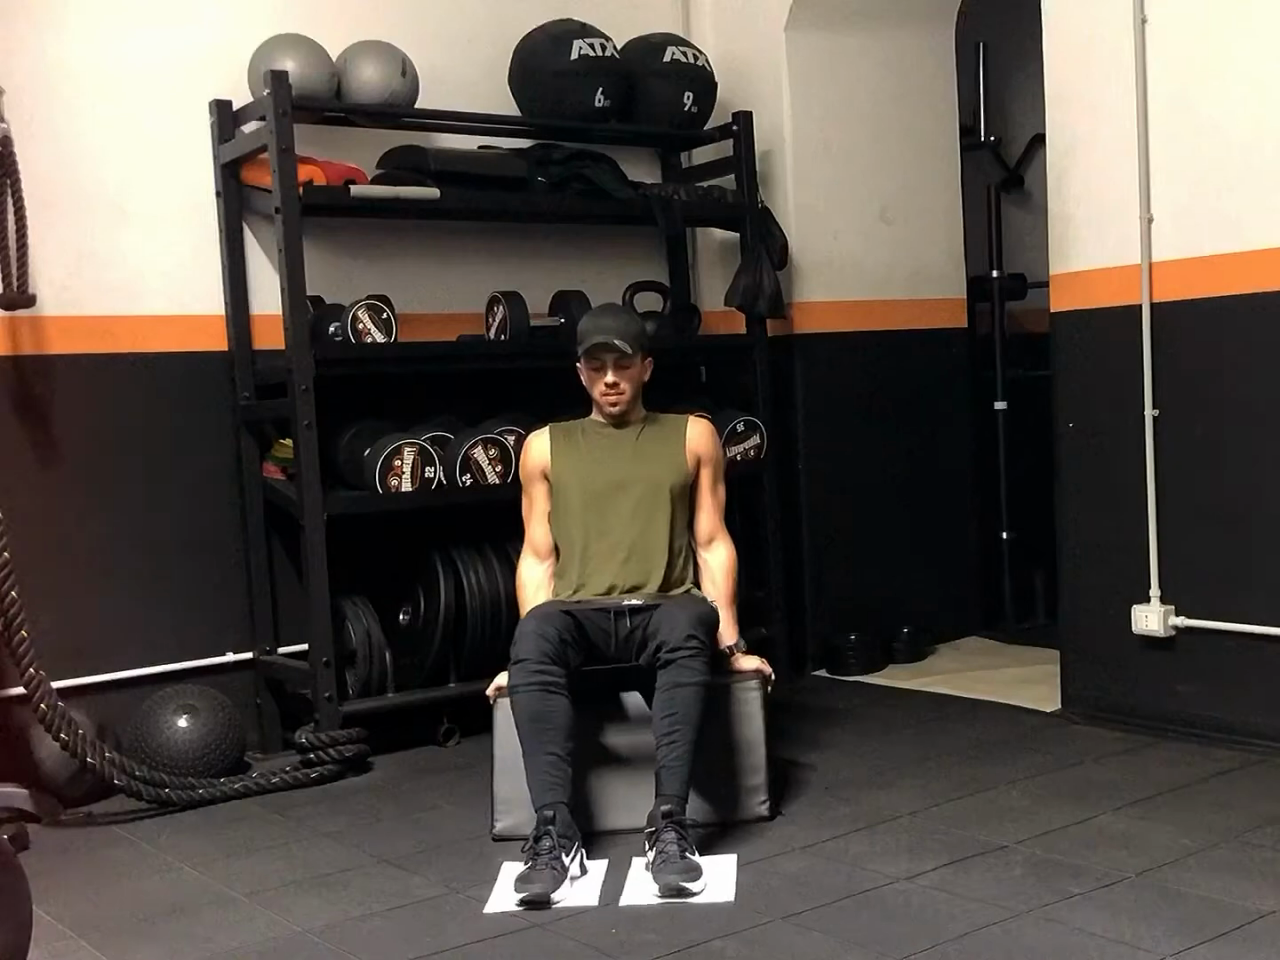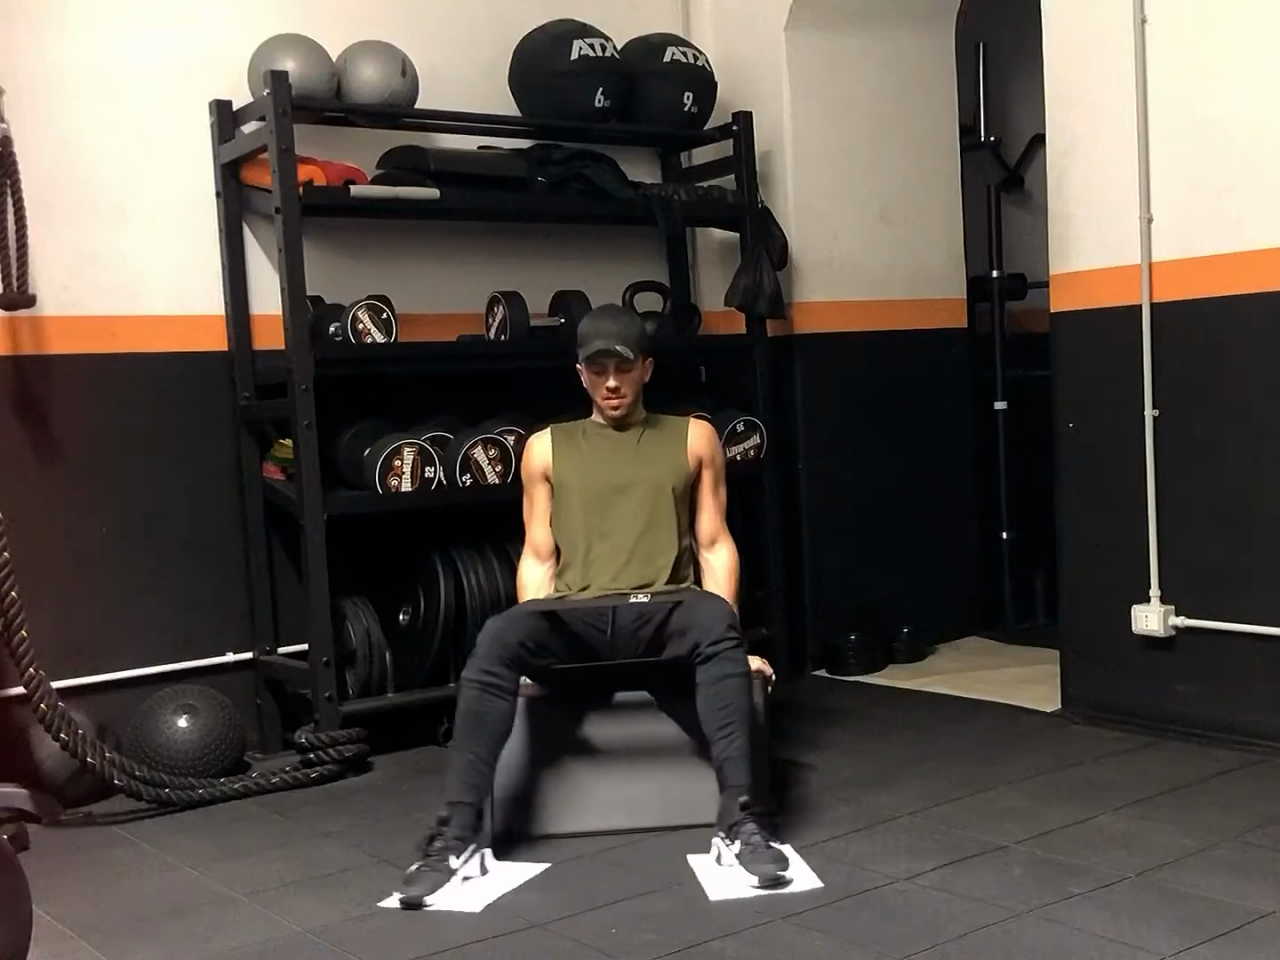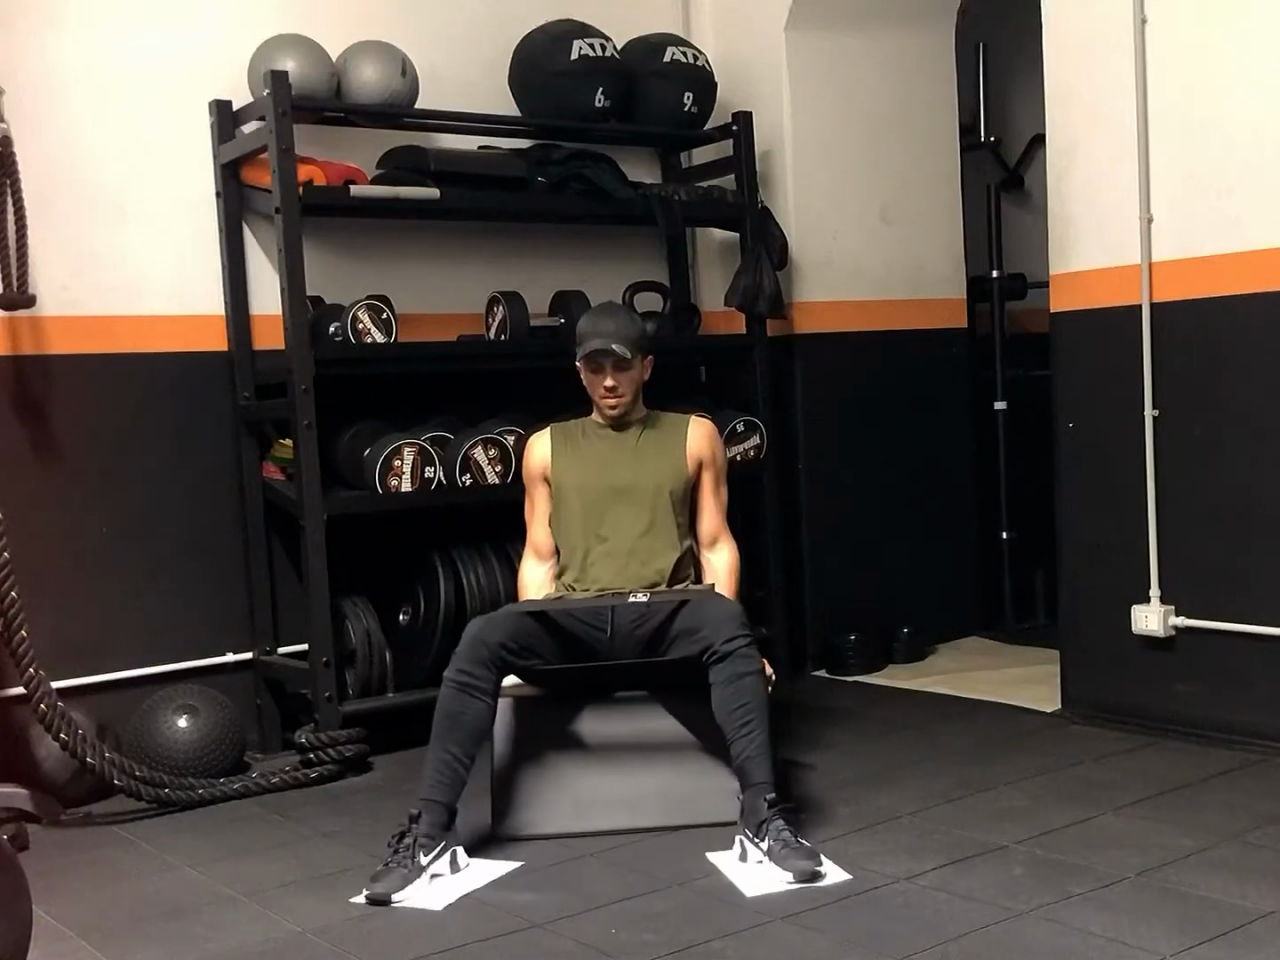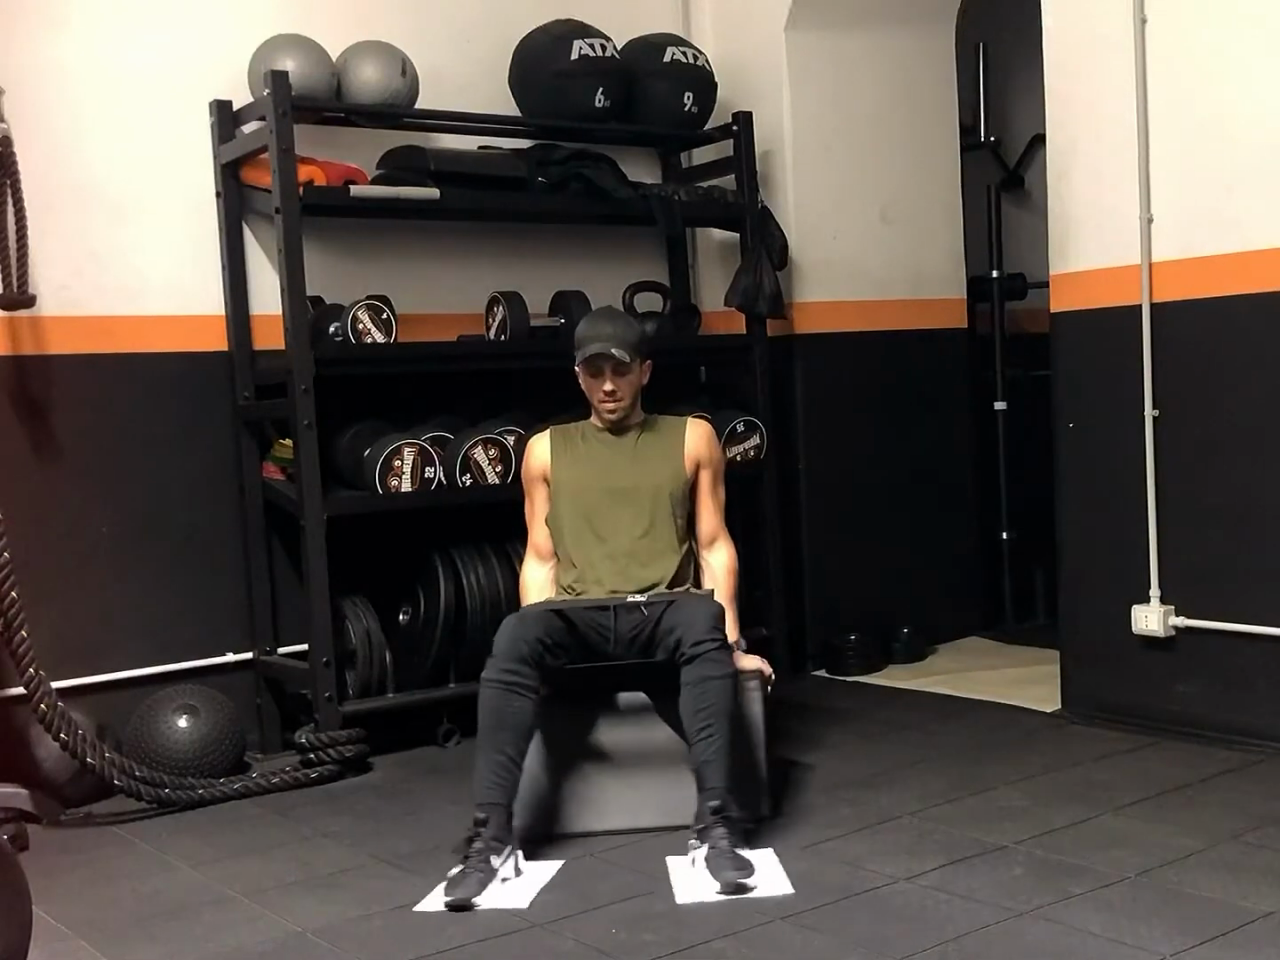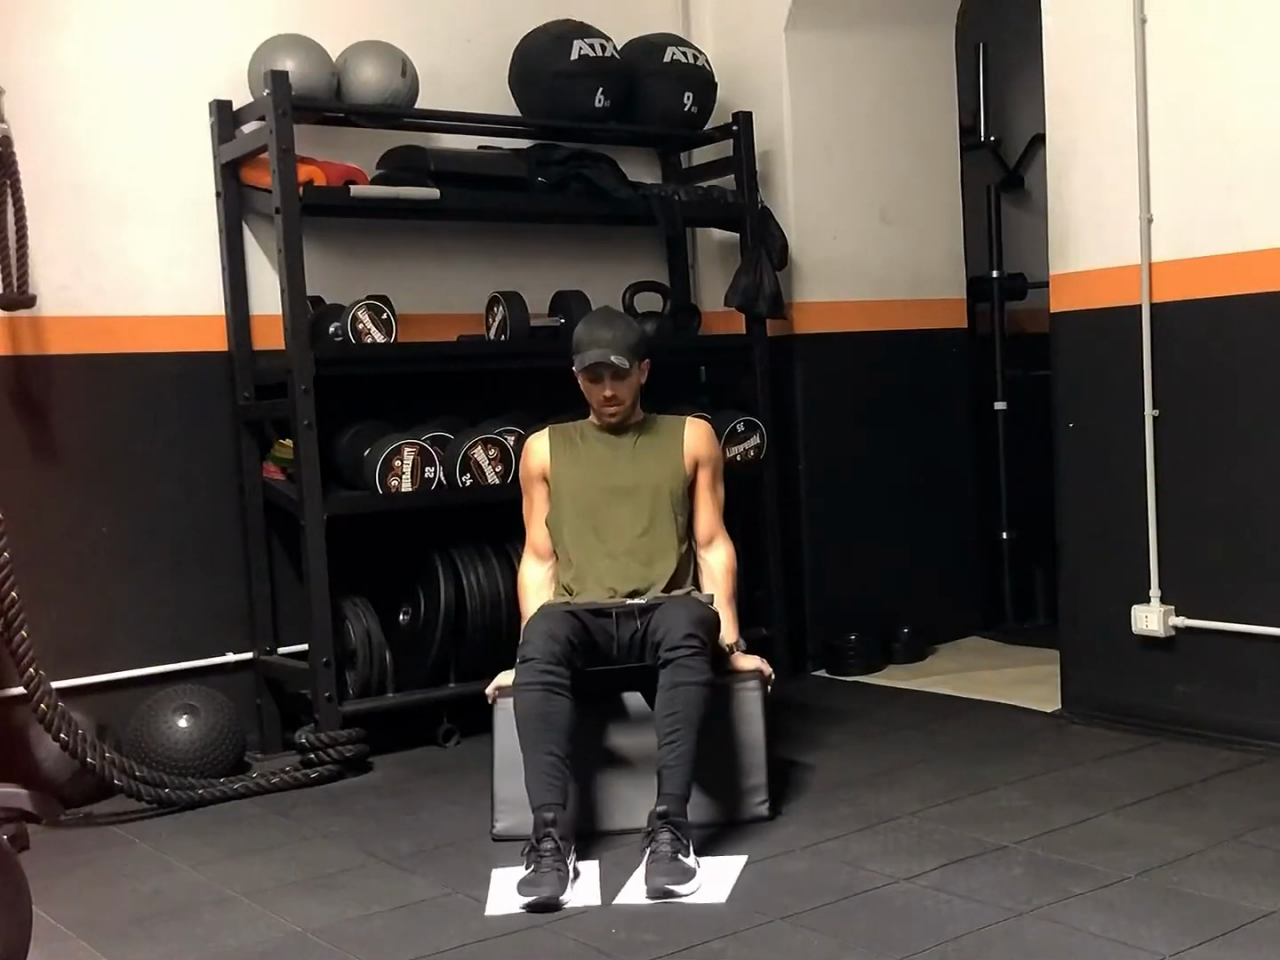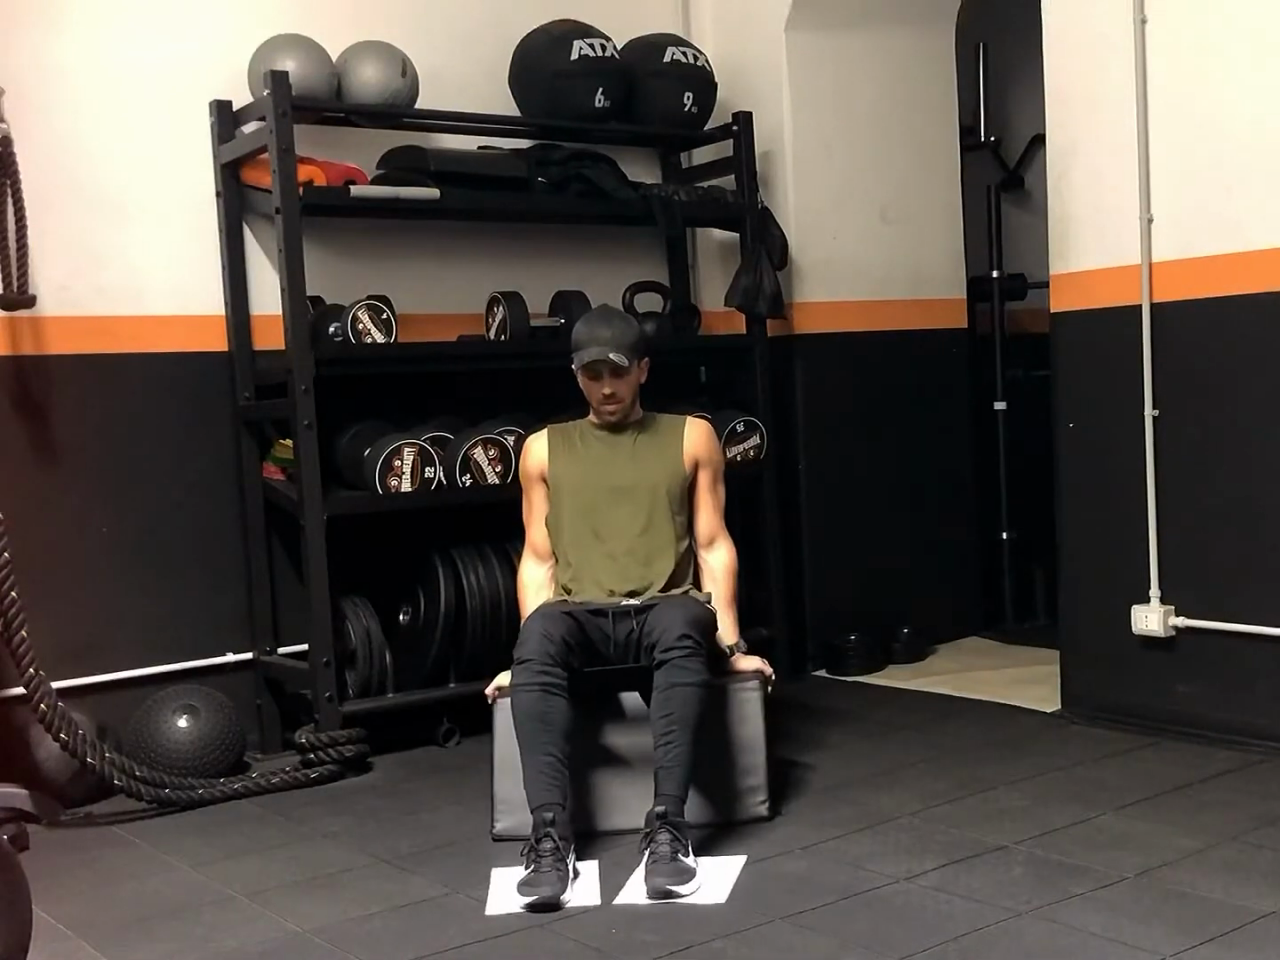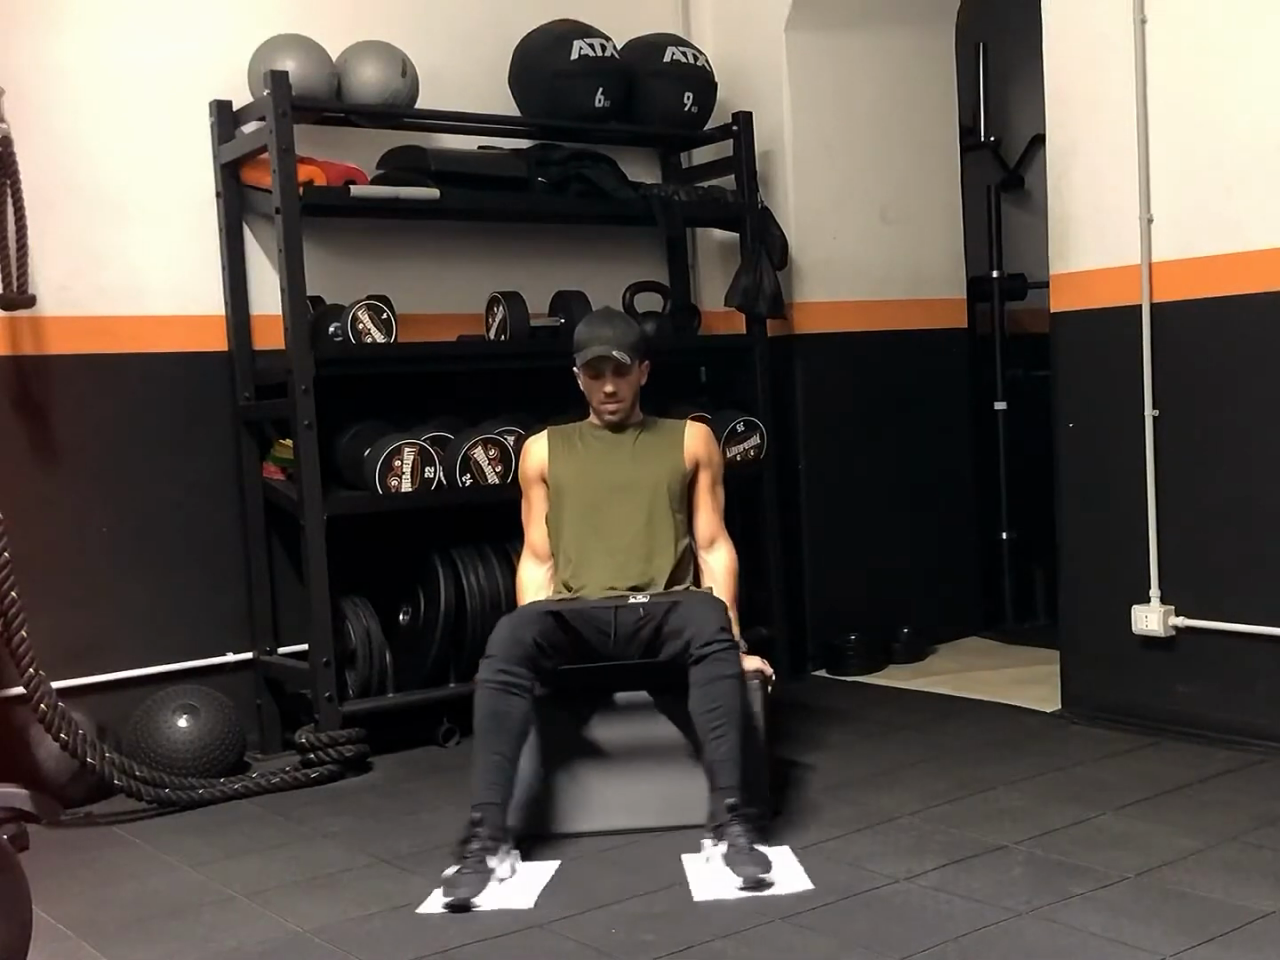
dt=0.4s
person 1, frame 1
left shoulder: (693, 435)
right shoulder: (544, 446)
left elbow: (712, 544)
right elbow: (538, 557)
left wrist: (731, 641)
right wrist: (533, 649)
left hip: (664, 613)
right hip: (581, 617)
left knee: (689, 627)
right knee: (534, 636)
left ankle: (668, 824)
right ankle: (554, 834)
person 1, frame 2
left shoulder: (693, 437)
right shoulder: (546, 448)
left elbow: (715, 545)
right elbow: (539, 557)
left wrist: (725, 637)
right wrist: (530, 648)
left hip: (664, 610)
right hip: (580, 615)
left knee: (715, 621)
right knee: (497, 640)
left ankle: (739, 819)
right ankle: (455, 833)
person 1, frame 3
left shoulder: (695, 436)
right shoulder: (546, 447)
left elbow: (716, 545)
right elbow: (540, 558)
left wrist: (725, 634)
right wrist: (528, 646)
left hip: (665, 610)
right hip: (577, 616)
left knee: (728, 623)
right knee: (481, 641)
left ankle: (762, 815)
right ankle: (429, 832)
person 1, frame 4
left shoulder: (693, 437)
right shoulder: (546, 449)
left elbow: (713, 546)
right elbow: (541, 559)
left wrist: (731, 641)
right wrist: (529, 648)
left hip: (664, 607)
right hip: (581, 615)
left knee: (698, 619)
right knee: (515, 635)
left ankle: (716, 819)
right ankle: (491, 834)
person 1, frame 5
left shoulder: (692, 437)
right shoulder: (545, 448)
left elbow: (712, 545)
right elbow: (539, 559)
left wrist: (732, 641)
right wrist: (529, 652)
left hip: (666, 612)
right hip: (583, 618)
left knee: (690, 629)
right knee: (544, 638)
left ankle: (668, 826)
right ankle: (550, 835)
person 1, frame 6
left shoulder: (692, 437)
right shoulder: (543, 448)
left elbow: (713, 546)
right elbow: (539, 560)
left wrist: (731, 644)
right wrist: (532, 650)
left hip: (664, 613)
right hip: (581, 618)
left knee: (683, 631)
right knee: (538, 638)
left ankle: (666, 826)
right ankle: (550, 834)
person 1, frame 7
left shoulder: (691, 439)
right shoulder: (543, 450)
left elbow: (712, 547)
right elbow: (537, 560)
left wrist: (729, 641)
right wrist: (529, 652)
left hip: (663, 611)
right hip: (579, 618)
left knee: (709, 622)
right knee: (508, 637)
left ankle: (731, 819)
right ankle: (485, 834)
